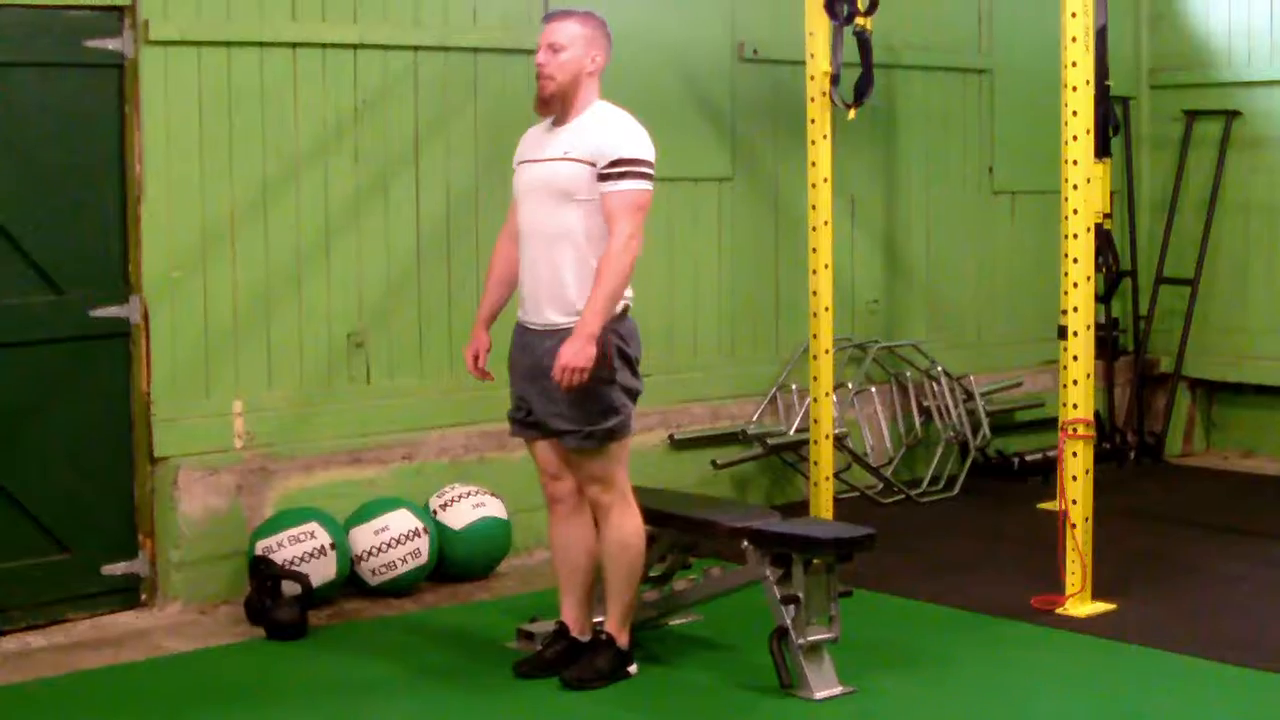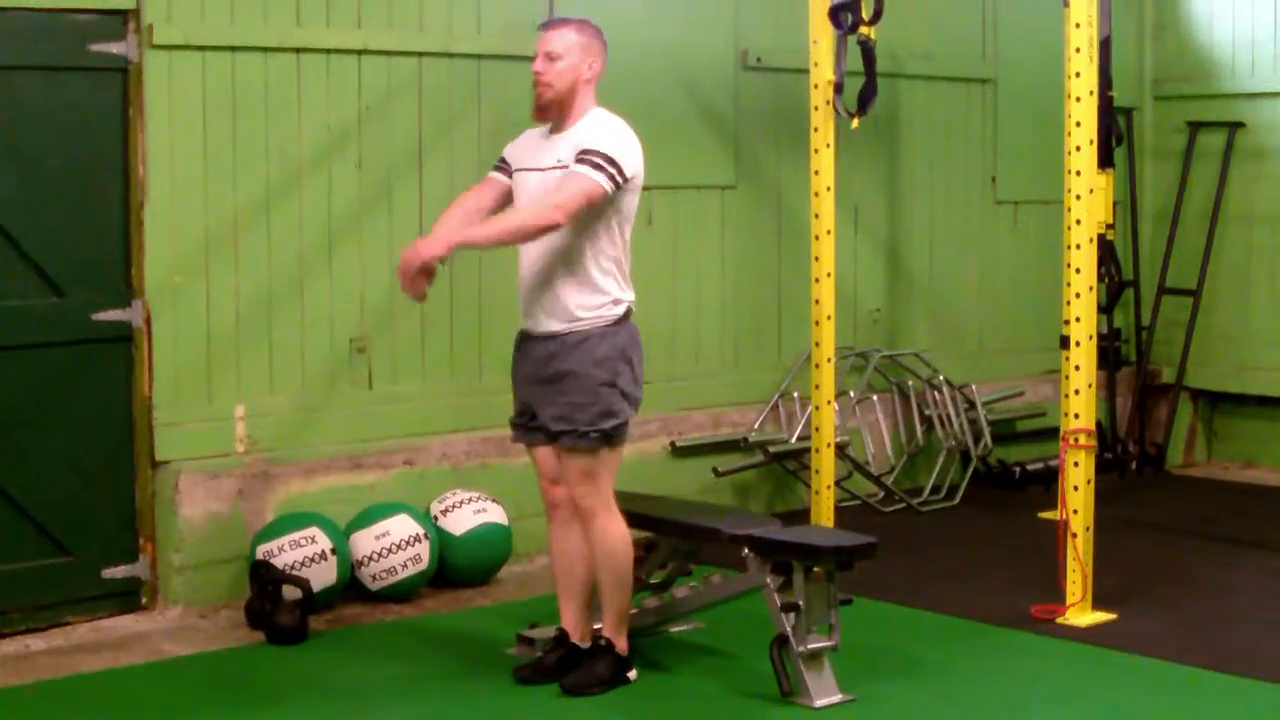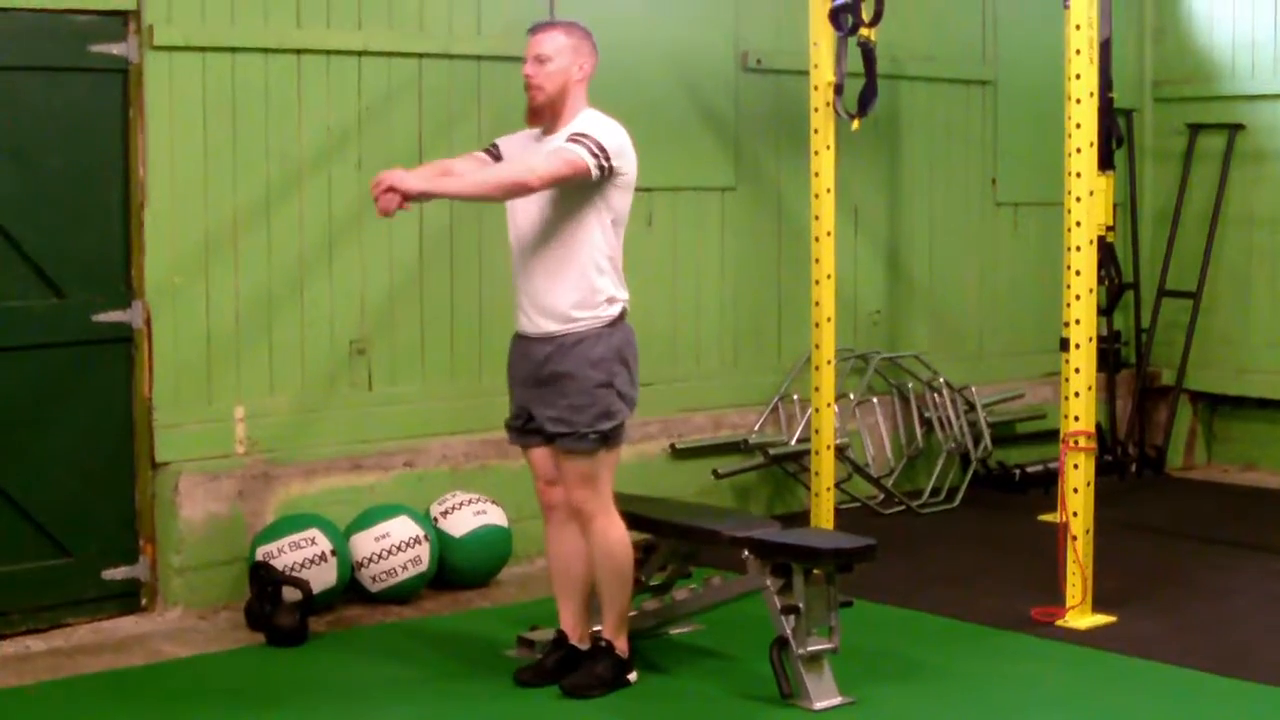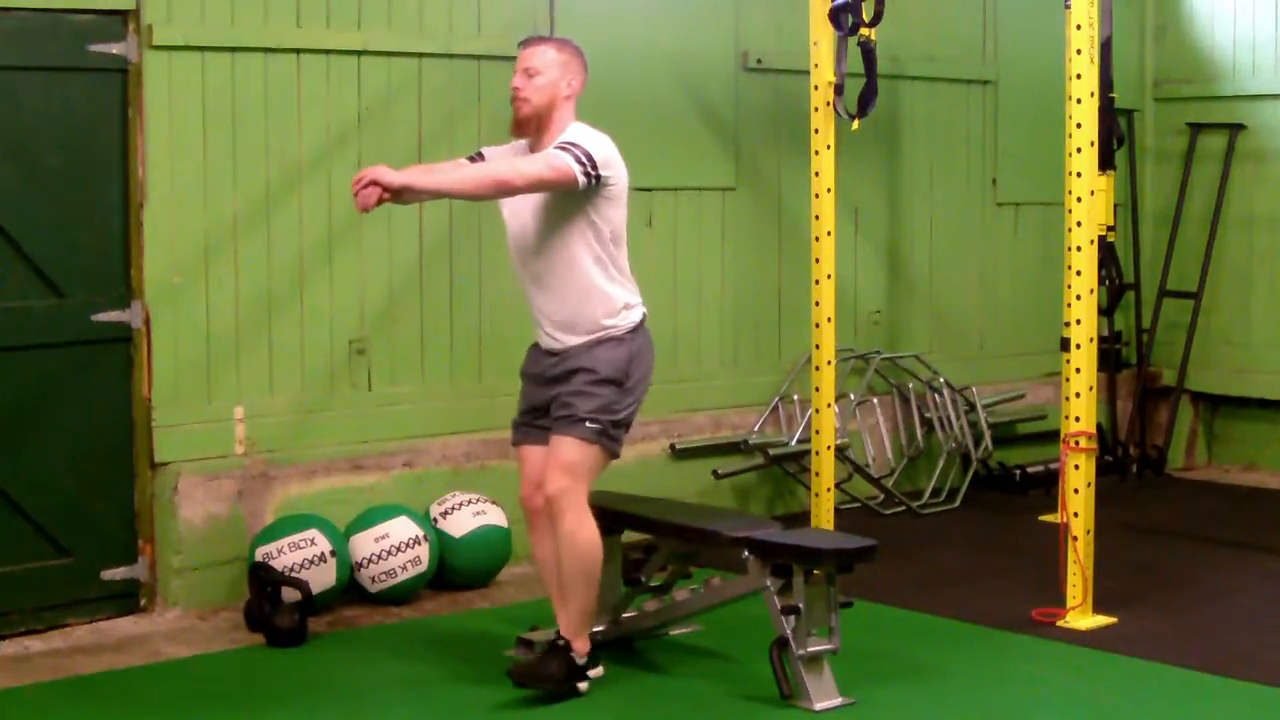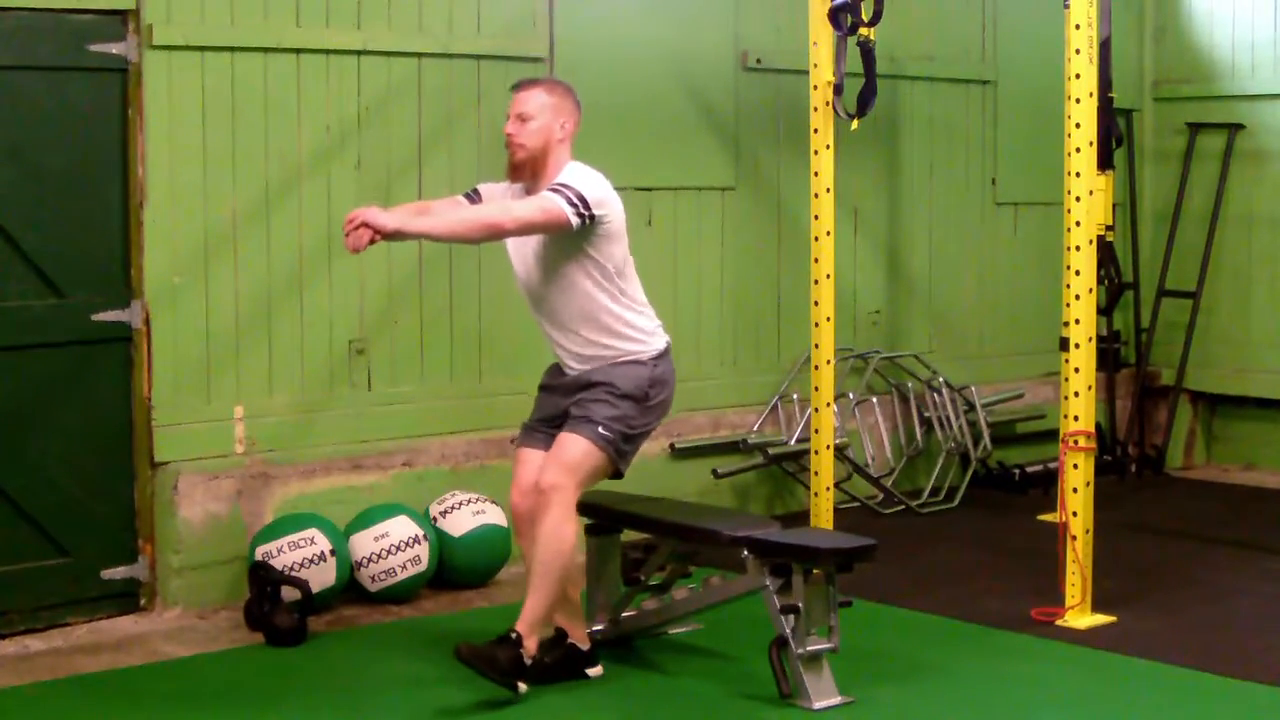
dt=0.4s
person 1, frame 1
left shoulder: (617, 134)
right shoulder: (531, 141)
left elbow: (623, 244)
left wrist: (587, 334)
right wrist: (482, 324)
left hip: (588, 341)
right hip: (534, 337)
left knee: (606, 494)
right knee: (559, 491)
left ankle: (617, 643)
right ankle: (573, 632)
person 1, frame 2
left shoulder: (610, 138)
right shoulder: (527, 145)
left elbow: (552, 215)
right elbow: (475, 202)
left wrist: (446, 240)
right wrist: (430, 245)
left hip: (593, 342)
right hip: (537, 340)
left knee: (592, 500)
right knee: (557, 497)
left ankle: (615, 649)
right ankle: (573, 639)
person 1, frame 3
left shoulder: (602, 136)
right shoulder: (522, 142)
left elbow: (526, 181)
right elbow: (459, 168)
left wrist: (419, 186)
right wrist: (409, 181)
left hip: (589, 345)
right hip: (533, 343)
left knee: (590, 503)
right knee: (554, 500)
left ankle: (616, 652)
right ankle: (574, 641)
person 1, frame 4
left shoulder: (589, 148)
right shoulder: (509, 153)
left elbow: (511, 183)
right elbow: (445, 173)
left wrist: (403, 181)
right wrist: (390, 182)
left hip: (609, 350)
right hip: (552, 352)
left knee: (563, 492)
right knee: (535, 499)
left ankle: (573, 653)
right ankle: (576, 646)
person 1, frame 5
left shoulder: (584, 188)
right shoulder: (508, 193)
left elbow: (499, 225)
right elbow: (438, 209)
left wrist: (395, 224)
right wrist: (382, 220)
left hip: (633, 371)
right hip: (574, 372)
left knee: (554, 488)
right knee: (526, 502)
left ankle: (520, 646)
right ankle: (573, 643)
